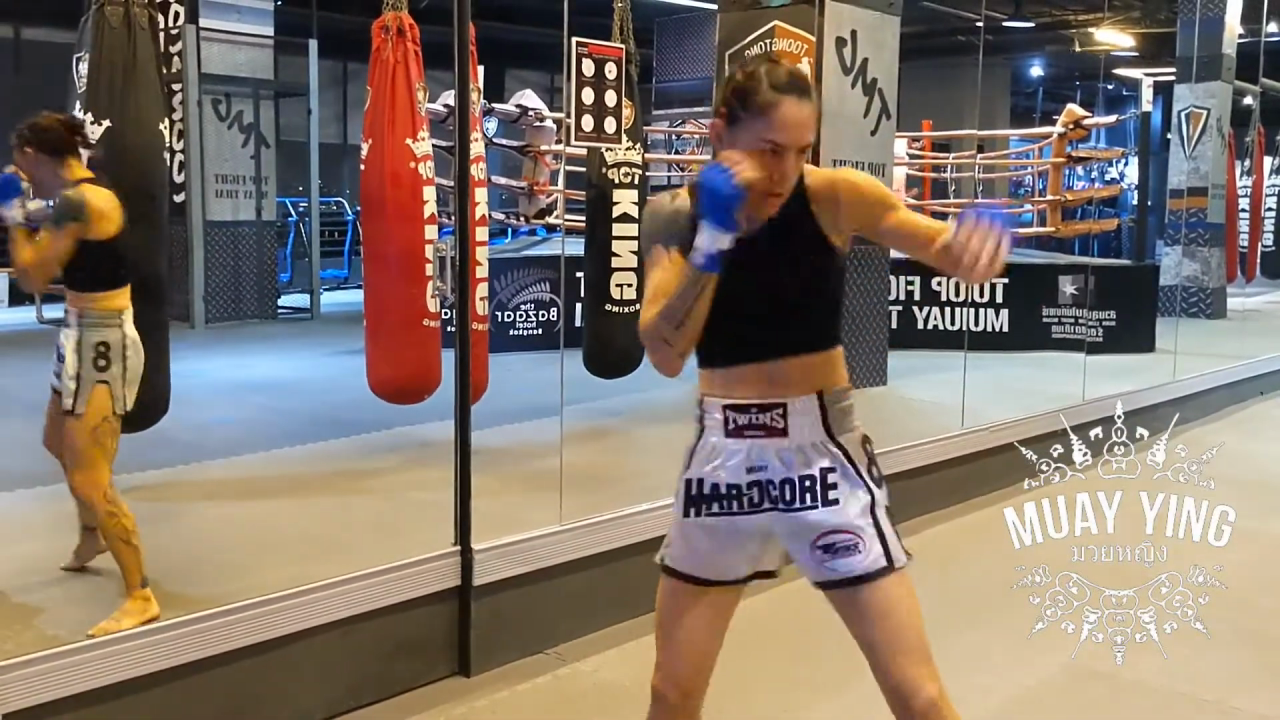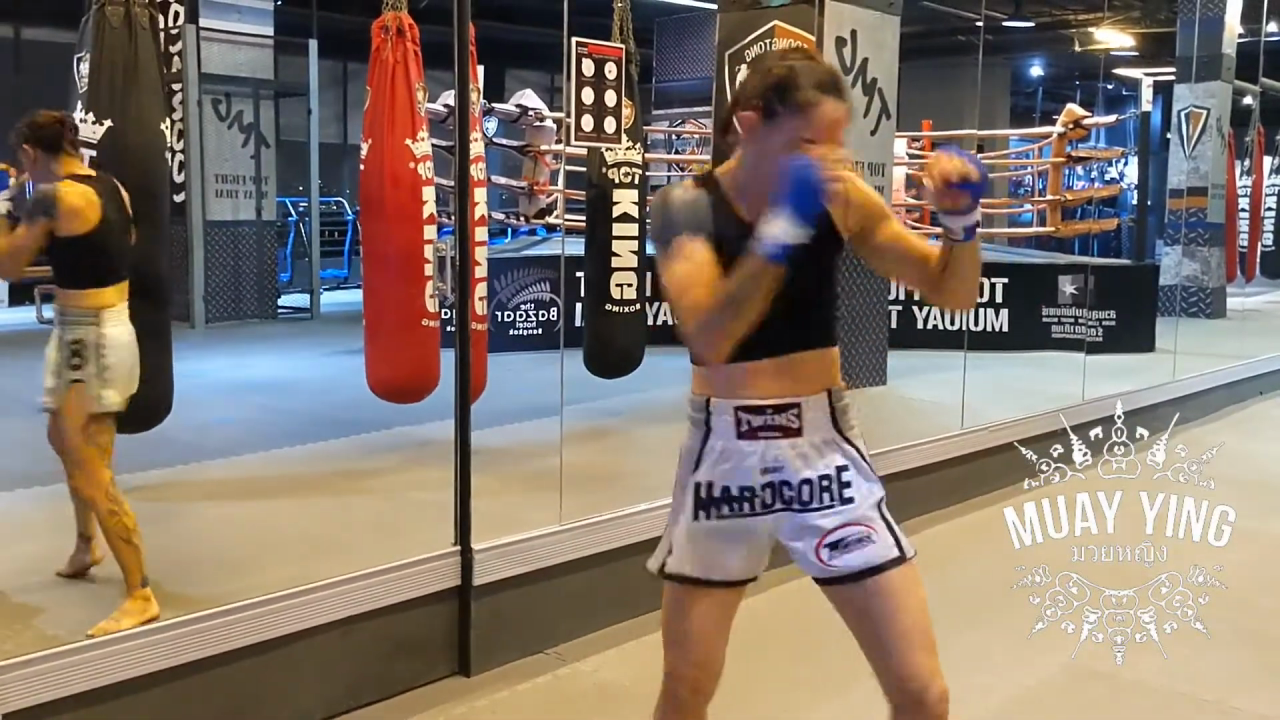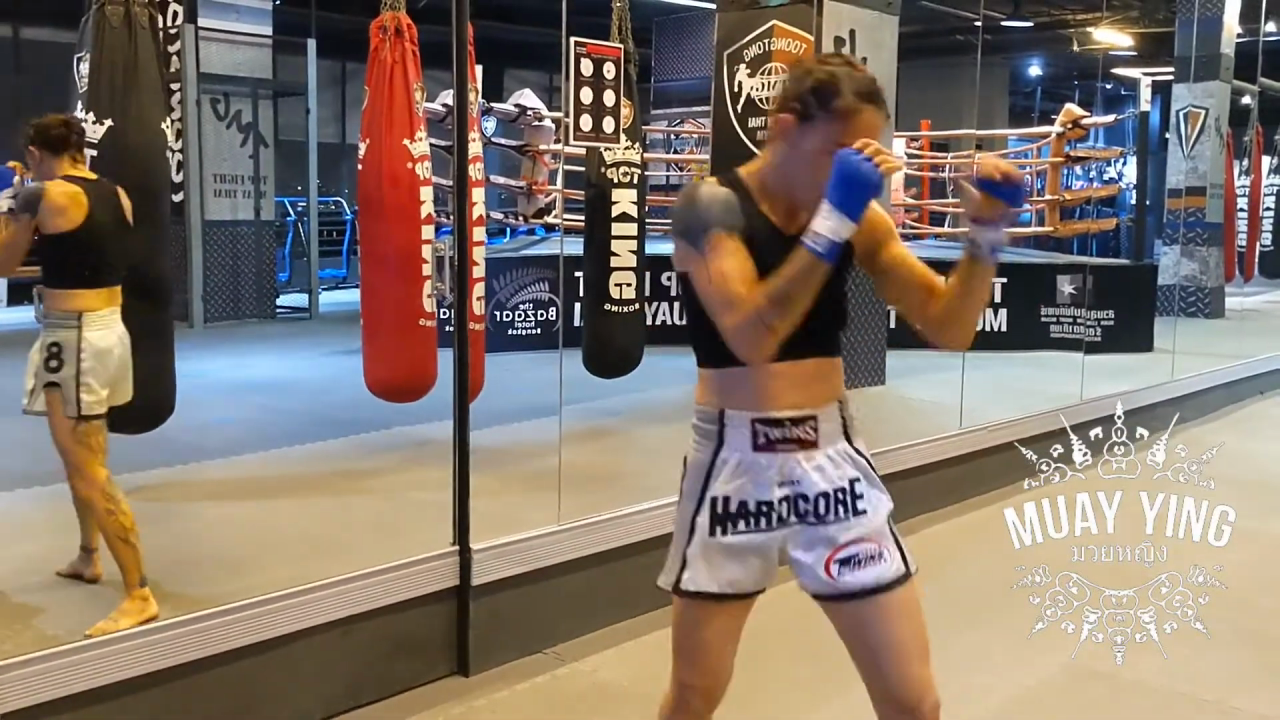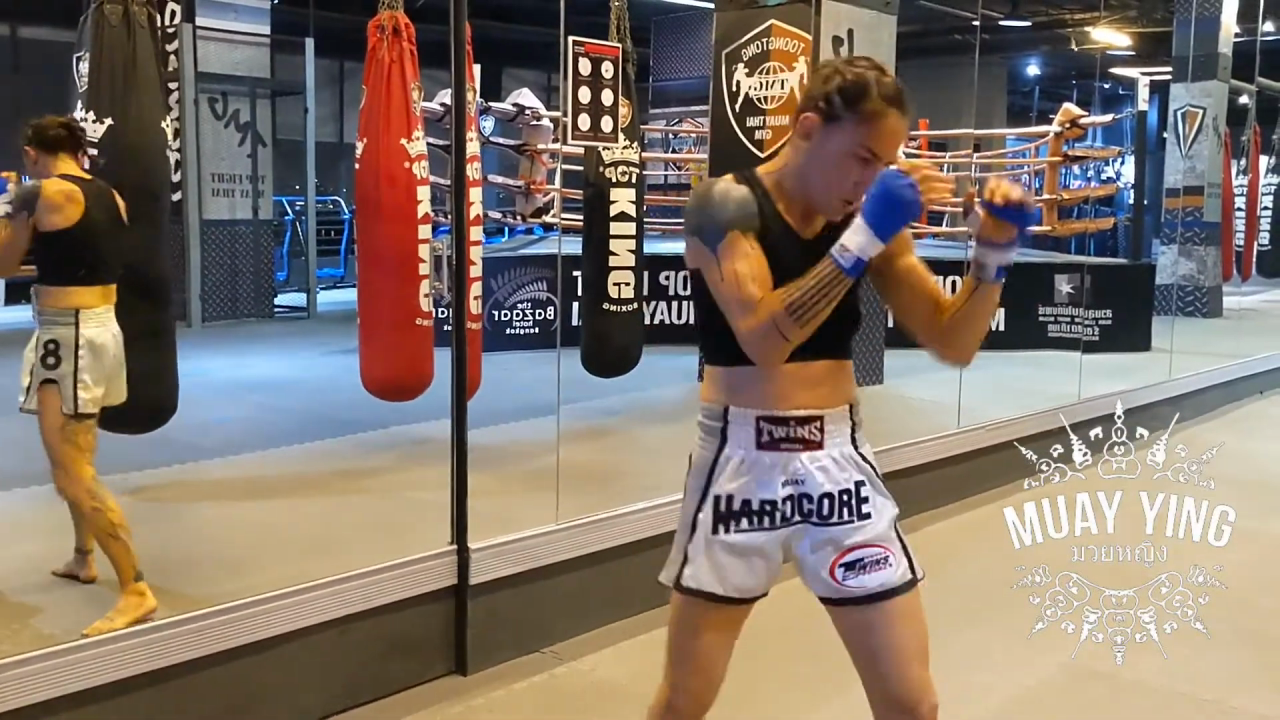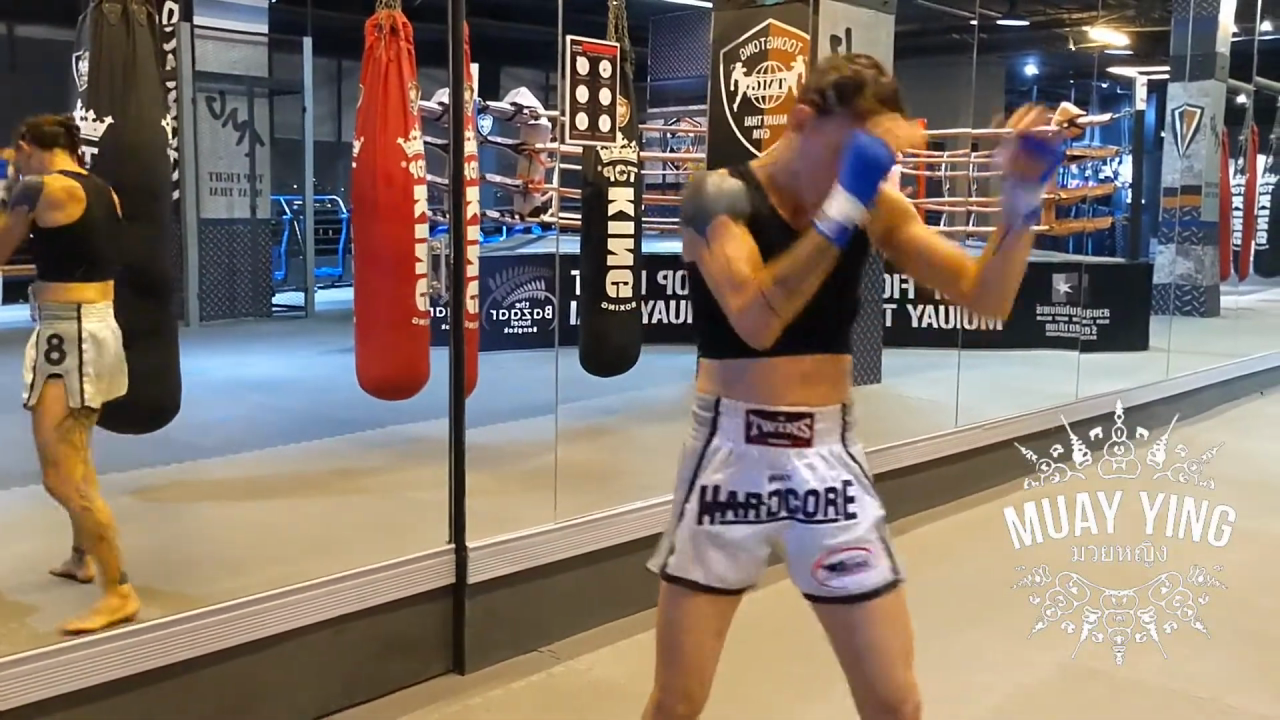
dt=0.1s
person 1, frame 1
left shoulder: (835, 196)
right shoulder: (676, 217)
left elbow: (956, 245)
right elbow: (665, 354)
left wrist: (984, 236)
right wrist: (712, 237)
left hip: (822, 454)
right hip: (725, 458)
person 1, frame 2
left shoulder: (839, 200)
right shoulder: (683, 207)
left elbow: (953, 295)
right elbow: (709, 340)
left wrist: (960, 216)
right wrist: (785, 226)
left hip: (823, 454)
right hip: (726, 457)
person 1, frame 3
left shoulder: (858, 207)
right shoulder: (708, 206)
left elbow: (950, 327)
right elbow: (751, 338)
left wrist: (986, 230)
right wrist: (834, 218)
left hip: (832, 464)
right hip: (733, 467)
person 1, frame 4
left shoulder: (872, 213)
right shoulder: (724, 204)
left elbow: (954, 346)
right elbow: (764, 341)
left wrist: (994, 251)
right wrist: (863, 238)
left hip: (837, 465)
right hip: (738, 465)
person 1, frame 5
left shoulder: (873, 206)
right shoulder: (717, 196)
left elbow: (986, 298)
right elbow: (756, 321)
left wrist: (1022, 190)
right wrist: (841, 205)
left hip: (826, 462)
right hip: (730, 460)
person 2, frame 1
left shoulder: (75, 203)
right shoulder: (96, 190)
left hip: (100, 344)
right hip: (97, 334)
left knee: (89, 478)
right knee: (59, 442)
left ankle: (140, 597)
right ankle: (91, 538)
person 2, frame 2
left shoulder: (53, 197)
right shoulder: (111, 187)
left hip: (87, 340)
right hip: (106, 330)
left knee: (90, 478)
right knee: (64, 440)
left ankle: (140, 597)
right ankle: (85, 548)
person 2, frame 3
left shoulder: (43, 194)
right shoulder: (116, 194)
left hip: (71, 342)
right hip: (108, 333)
left knee: (91, 477)
right knee: (76, 455)
left ankle: (140, 597)
right ankle: (88, 557)
person 2, frame 4
right shoulder: (110, 195)
left hip: (67, 339)
right hip: (102, 331)
left knee: (75, 478)
right knee: (71, 455)
left ankle: (135, 592)
right ankle: (83, 558)
person 2, frame 5
right shoulder: (101, 190)
left hip: (68, 336)
right hip: (99, 327)
left knee: (64, 476)
right knee: (70, 458)
left ankle: (119, 592)
right ankle: (82, 558)
